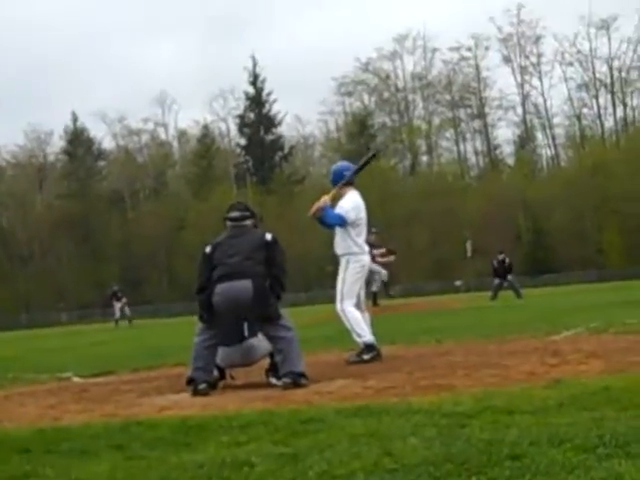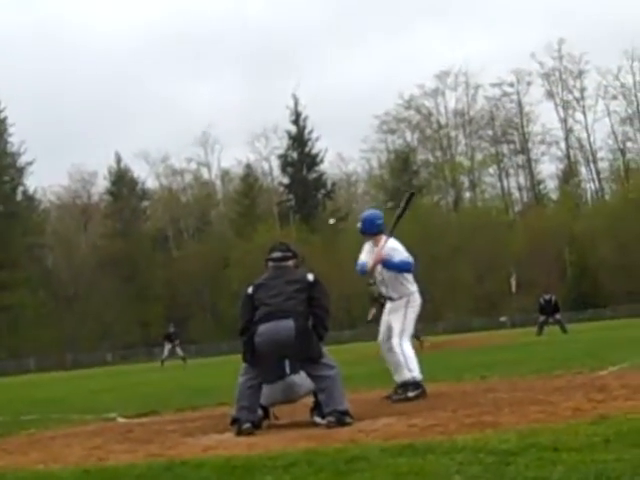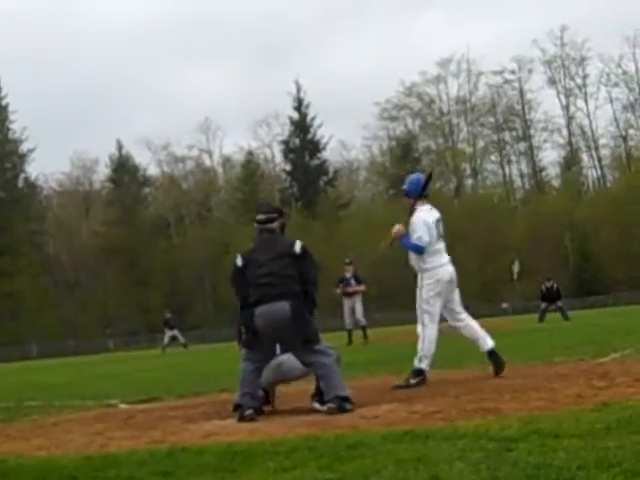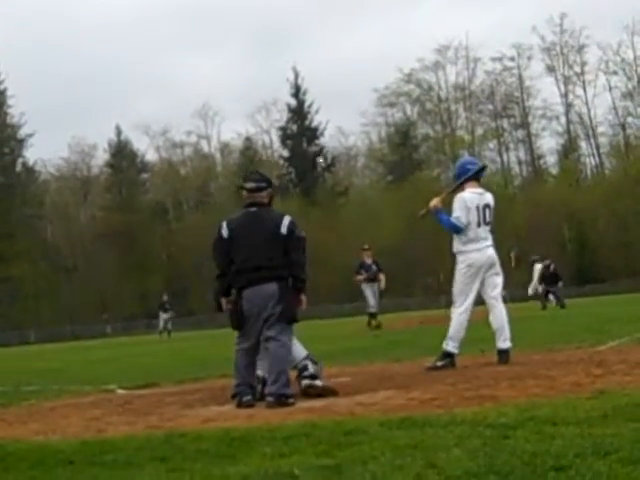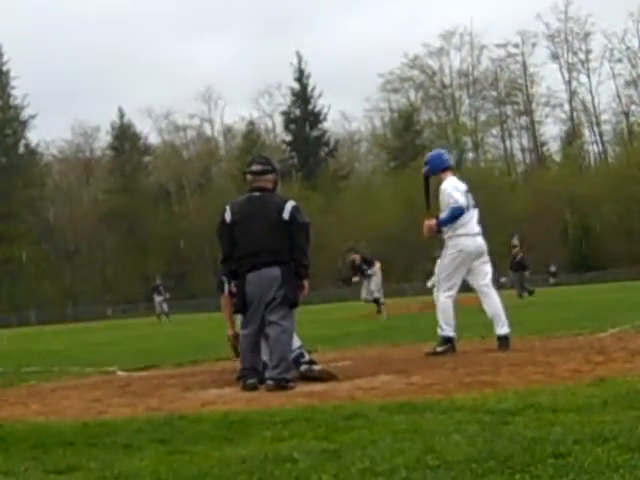
dt=1s
person 1, frame 1
left shoulder: (214, 245)
right shoulder: (266, 238)
left elbow: (203, 281)
right elbow: (278, 271)
left wrist: (205, 310)
right wrist: (273, 298)
left hip: (220, 292)
right hip: (253, 289)
left knee: (206, 336)
right knee: (281, 330)
left ankle: (200, 380)
right ankle: (292, 374)
person 1, frame 2
left shoulder: (256, 285)
right shoulder: (307, 278)
left elbow: (245, 322)
right elbow: (321, 309)
left wrist: (249, 349)
right wrist: (316, 337)
left hip: (262, 332)
right hip: (295, 329)
left knee: (250, 375)
right knee: (324, 368)
left ankle: (244, 420)
right ankle: (336, 413)
person 1, frame 3
left shoulder: (244, 256)
right shoulder: (296, 246)
left elbow: (241, 292)
right elbow: (310, 281)
left wrist: (248, 319)
right wrist: (309, 311)
left hip: (259, 313)
right hip: (290, 309)
left knee: (251, 360)
right knee: (318, 355)
left ankle: (246, 406)
right ankle: (337, 399)
person 1, frame 4
left shoulder: (229, 226)
right shoulder: (283, 221)
left elbow: (222, 263)
right elbow: (296, 259)
left wrist: (224, 293)
right wrist: (300, 289)
left hip: (246, 292)
right hip: (276, 289)
left knee: (245, 344)
right knee: (278, 340)
left ankle: (244, 393)
right ankle: (277, 392)
person 1, frame 5
left shoulder: (232, 210)
right shoulder: (287, 206)
left elbow: (227, 248)
right elbow: (299, 245)
left wrist: (232, 277)
right wrist: (302, 274)
left hip: (248, 276)
right hip: (279, 273)
left knee: (249, 327)
right knee: (279, 324)
left ankle: (249, 376)
right ankle: (279, 376)
person 2, frame 1
left shoulder: (351, 200)
right shoulder: (347, 200)
left elbow: (337, 221)
right elbow: (331, 224)
left wrist: (326, 207)
right wrist: (319, 215)
left hip: (353, 259)
right hip: (356, 258)
left knee: (344, 305)
right knee: (357, 305)
left ankle: (369, 347)
right ankle: (368, 347)
person 2, frame 2
left shoulder: (392, 246)
right shoulder: (369, 246)
left elbow: (408, 266)
right elbow: (361, 267)
left wrist: (384, 262)
right wrist: (370, 265)
left hip: (407, 299)
right hip: (391, 301)
left knee: (399, 341)
right knee: (385, 342)
left ankle: (416, 385)
right ankle: (403, 382)
person 2, frame 3
left shoulder: (419, 217)
right shoulder: (432, 212)
left elbow: (419, 248)
left wrist: (401, 236)
right wrist: (403, 235)
left hip: (431, 274)
right hip: (445, 270)
left knee: (427, 322)
right knee: (458, 316)
left ankle: (420, 371)
right ankle: (491, 352)
person 2, frame 4
left shoulder: (462, 197)
right shoulder: (488, 197)
left elbow: (456, 227)
left wrist: (437, 210)
left hip: (469, 257)
right hip: (488, 254)
left knee: (461, 306)
right knee: (495, 301)
left ankle: (449, 353)
right ankle: (504, 349)
person 2, frame 5
left shoulder: (448, 185)
right shoulder: (460, 184)
left elbow: (458, 209)
left wrist: (437, 223)
right wrist: (438, 226)
left hip: (459, 243)
right hip: (477, 241)
left knee: (444, 291)
right knee: (486, 288)
left ankle: (447, 339)
right ankle: (503, 335)
